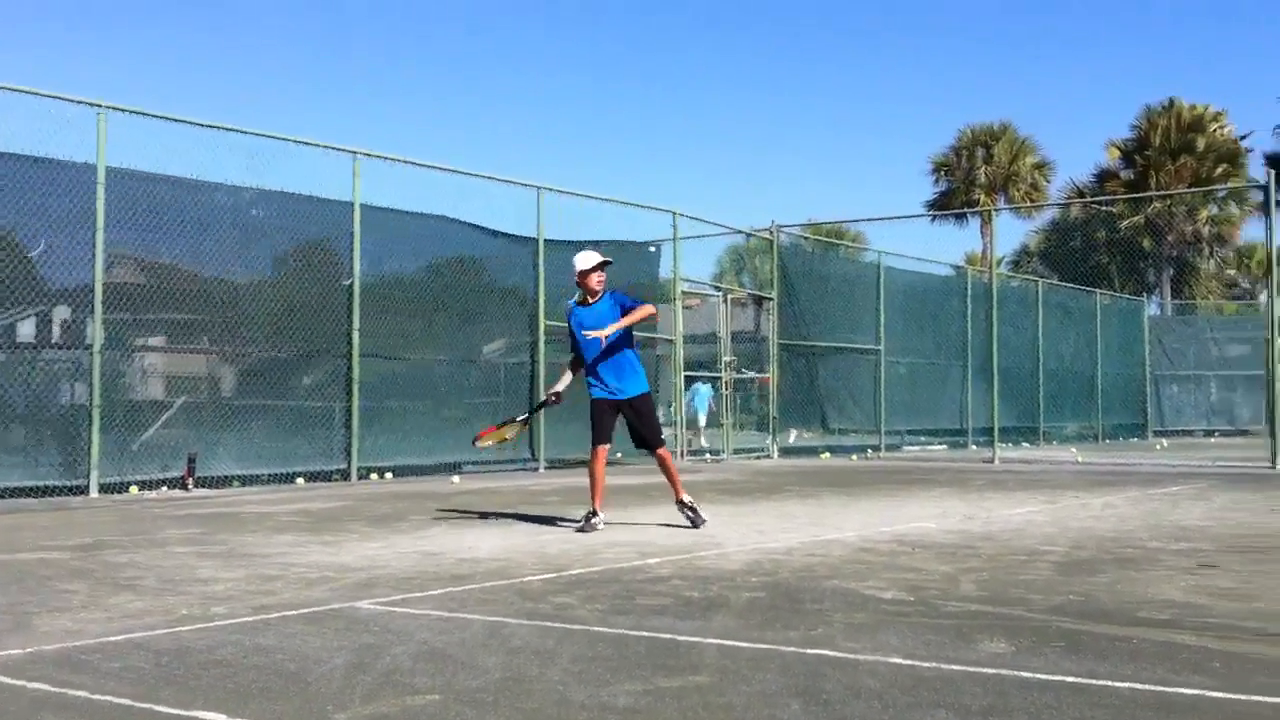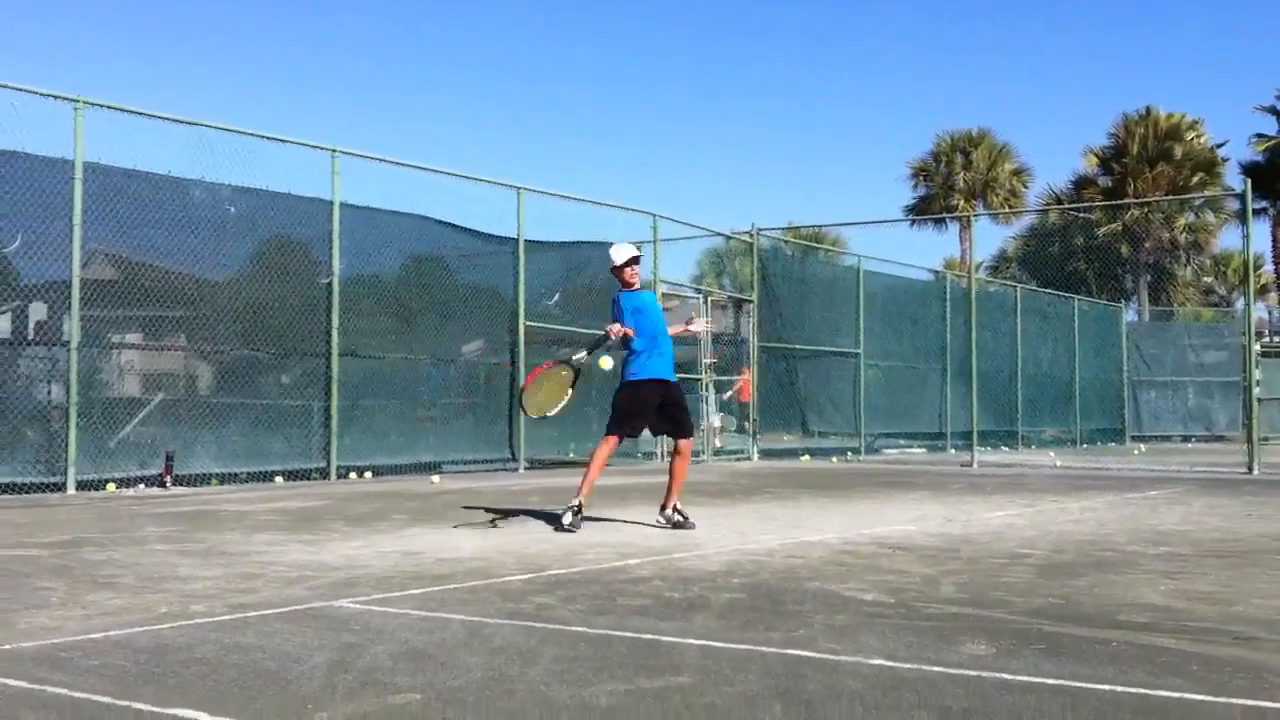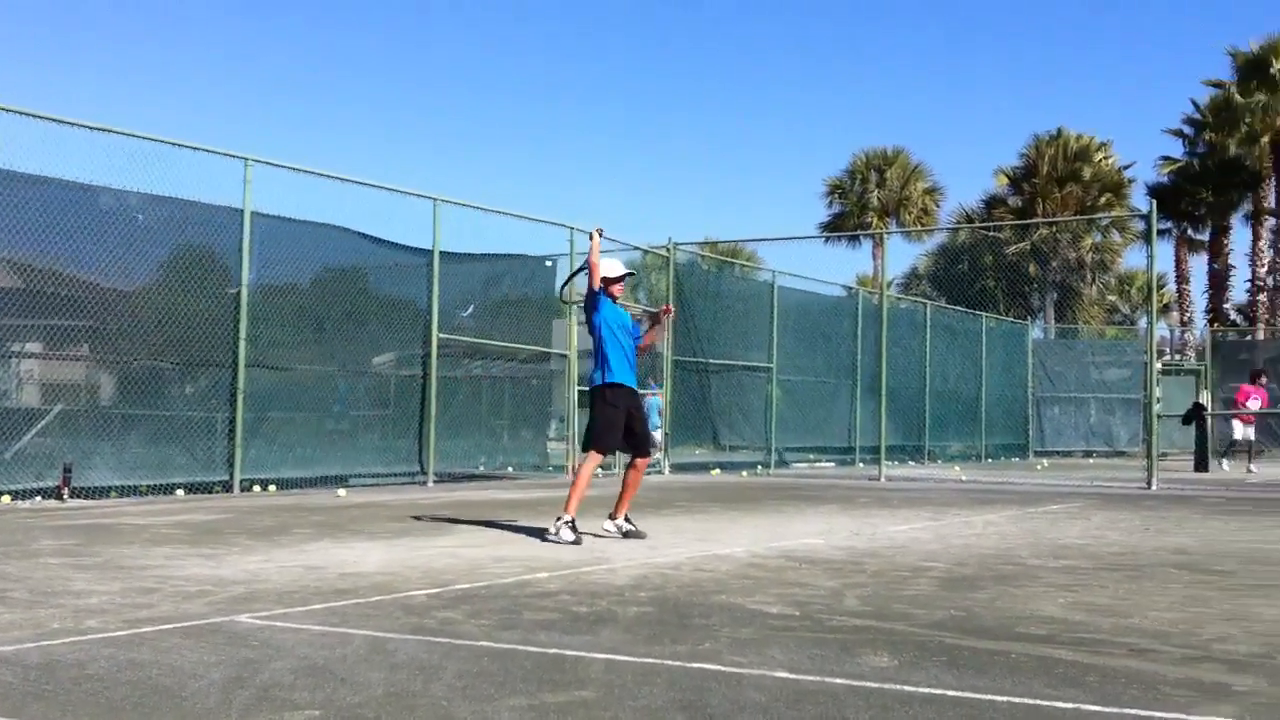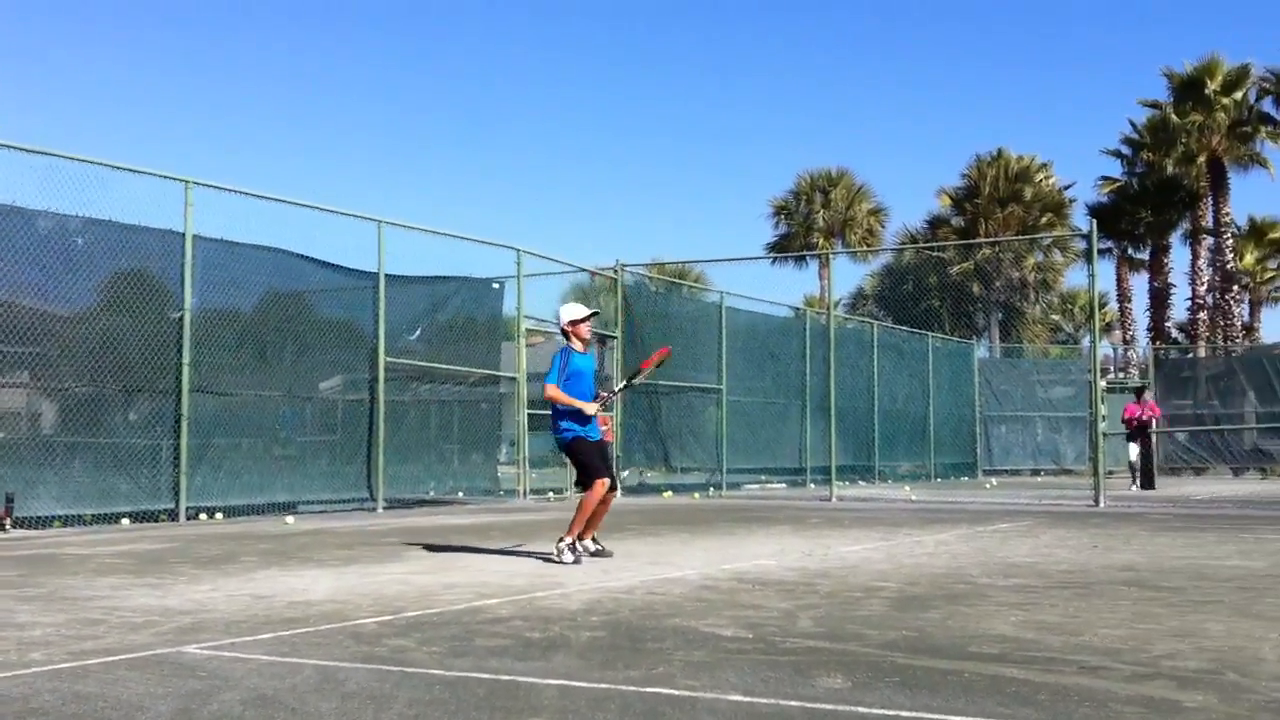
dt=0.5s
person 1, frame 1
left shoulder: (616, 300)
right shoulder: (574, 313)
left elbow: (649, 308)
left wrist: (612, 327)
right wrist: (562, 383)
left hip: (635, 388)
right hip: (601, 393)
left knee: (659, 449)
right knee: (599, 449)
left ankle: (683, 500)
right ankle: (596, 511)
person 1, frame 2
left shoulder: (649, 296)
right shoulder: (621, 298)
right elbow: (630, 334)
left wrist: (685, 327)
right wrist: (617, 331)
left hip: (666, 380)
right hip: (637, 379)
left knee: (685, 443)
right knee: (611, 439)
left ankle: (670, 507)
right ankle: (578, 503)
person 1, frame 3
left shoulder: (623, 314)
right shoulder: (597, 304)
left elbow: (640, 342)
right elbow: (593, 269)
left wrist: (658, 322)
right wrist: (594, 240)
left hip: (629, 389)
right hip: (608, 386)
left knee: (641, 457)
right knee: (596, 454)
left ankle: (618, 518)
right ankle: (565, 520)
person 1, frame 4
left shoulder: (589, 357)
right shoulder: (563, 355)
right elbow: (549, 392)
left wrist: (592, 406)
right wrist: (581, 405)
left hip: (592, 433)
right hip: (571, 433)
left knee: (609, 492)
right knee: (601, 481)
left ankle: (585, 539)
right ankle: (566, 541)
